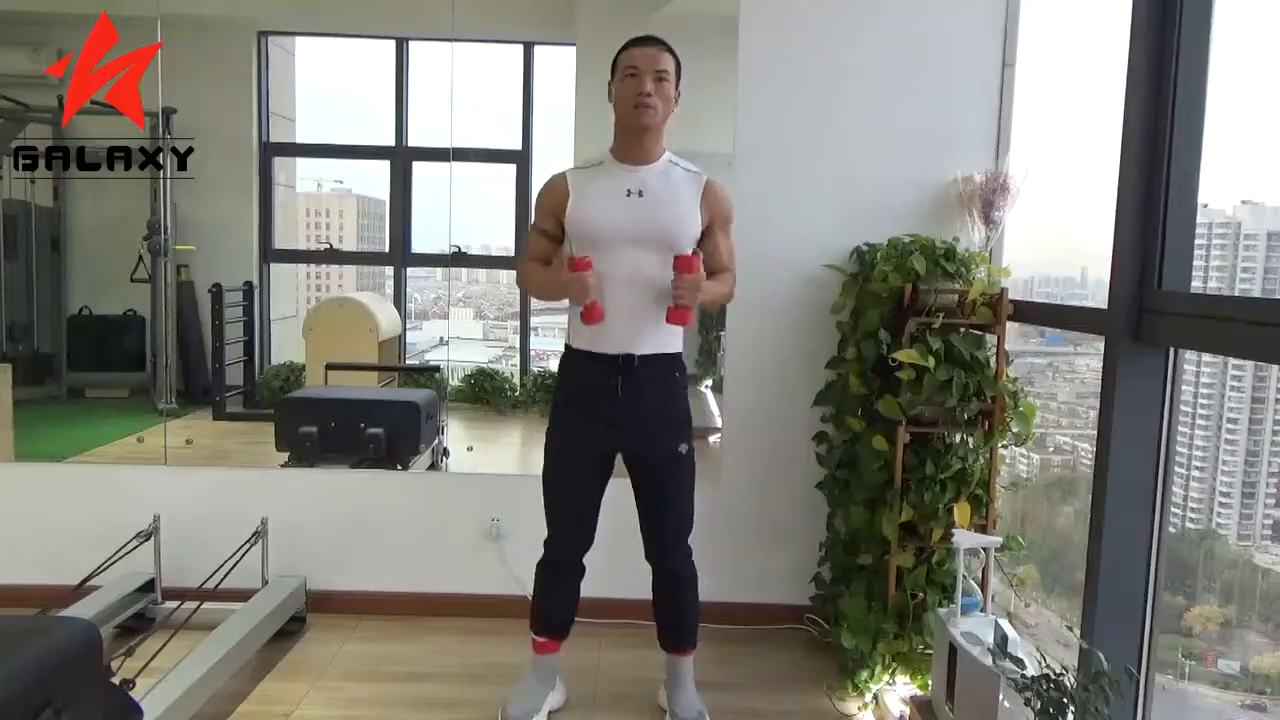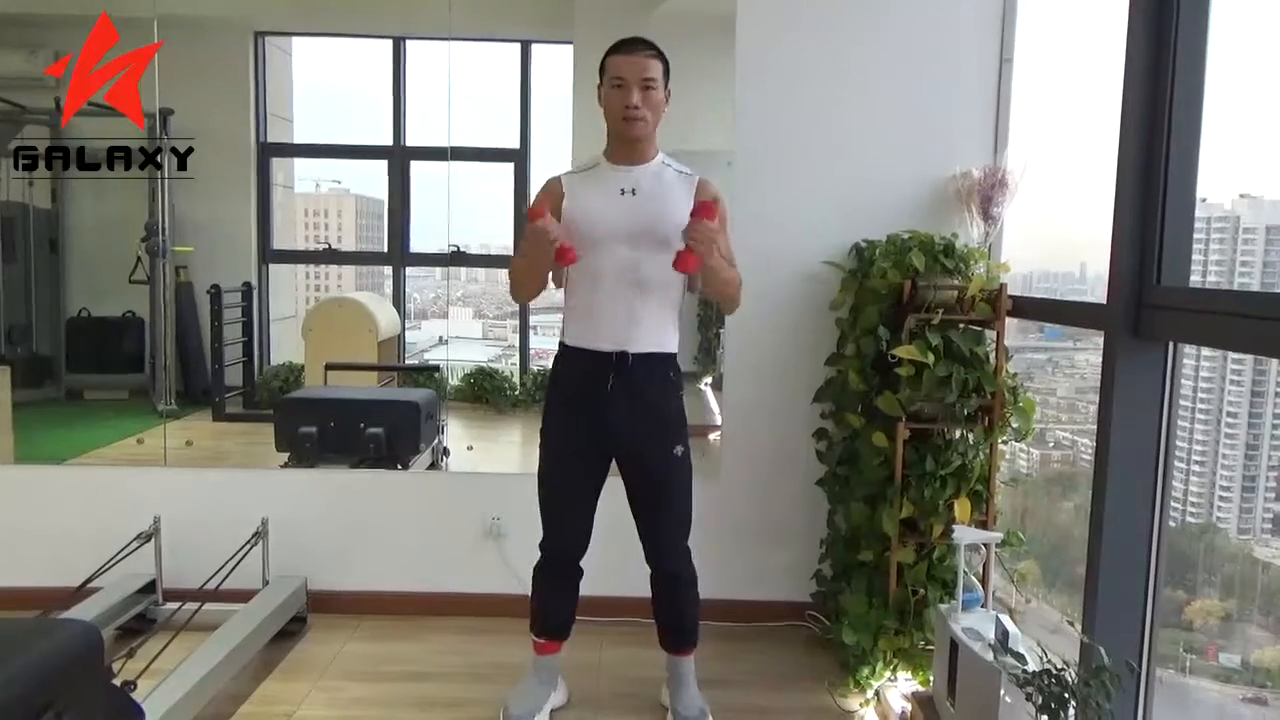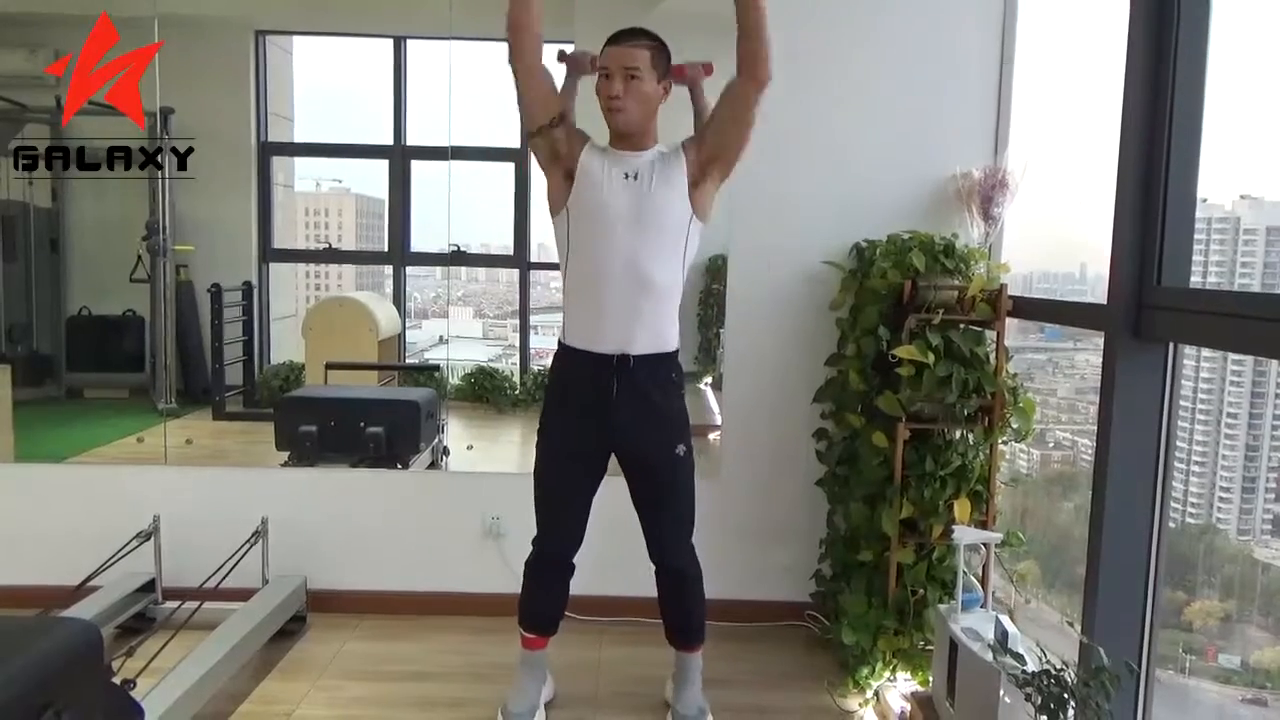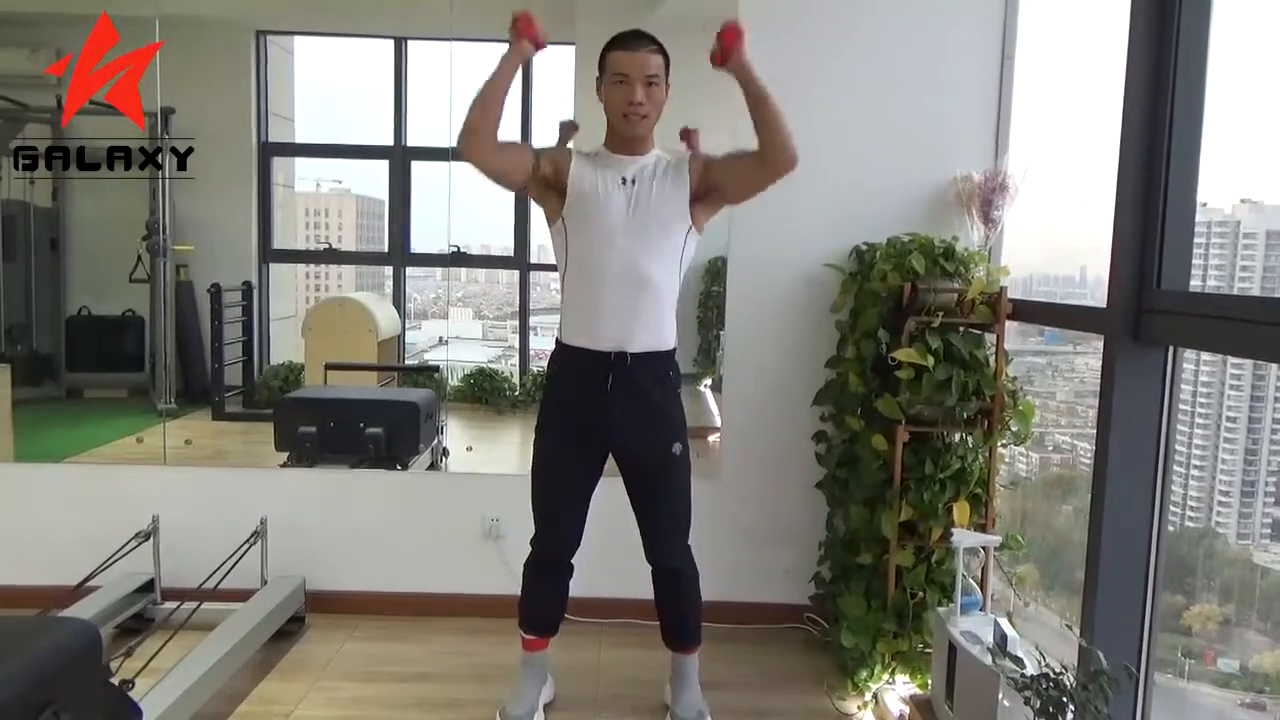
dt=0.5s
person 1, frame 1
left shoulder: (704, 194)
right shoulder: (567, 189)
left elbow: (727, 279)
right elbow: (529, 270)
left wrist: (700, 290)
right wrist: (562, 283)
left hip: (660, 382)
right hip: (584, 379)
left knee: (670, 545)
right knee: (564, 541)
person 1, frame 2
left shoulder: (696, 193)
right shoulder: (562, 192)
left elbow: (730, 299)
right elbow: (521, 291)
left wrist: (709, 257)
right wrist: (538, 251)
left hip: (653, 383)
right hip: (577, 379)
left knee: (669, 548)
right knee: (561, 543)
person 1, frame 3
left shoulder: (696, 169)
right shoulder: (569, 160)
left elbow: (753, 75)
right elbow: (524, 60)
left hip: (654, 381)
right hip: (578, 376)
left knee: (673, 547)
right knee: (554, 541)
person 1, frame 4
left shoulder: (693, 178)
right shoulder: (563, 173)
left elbow: (780, 160)
right elbow: (476, 146)
left wrist: (741, 69)
right wrist: (516, 56)
left hip: (652, 379)
right hip: (575, 376)
left knee: (670, 547)
right knee: (552, 540)
